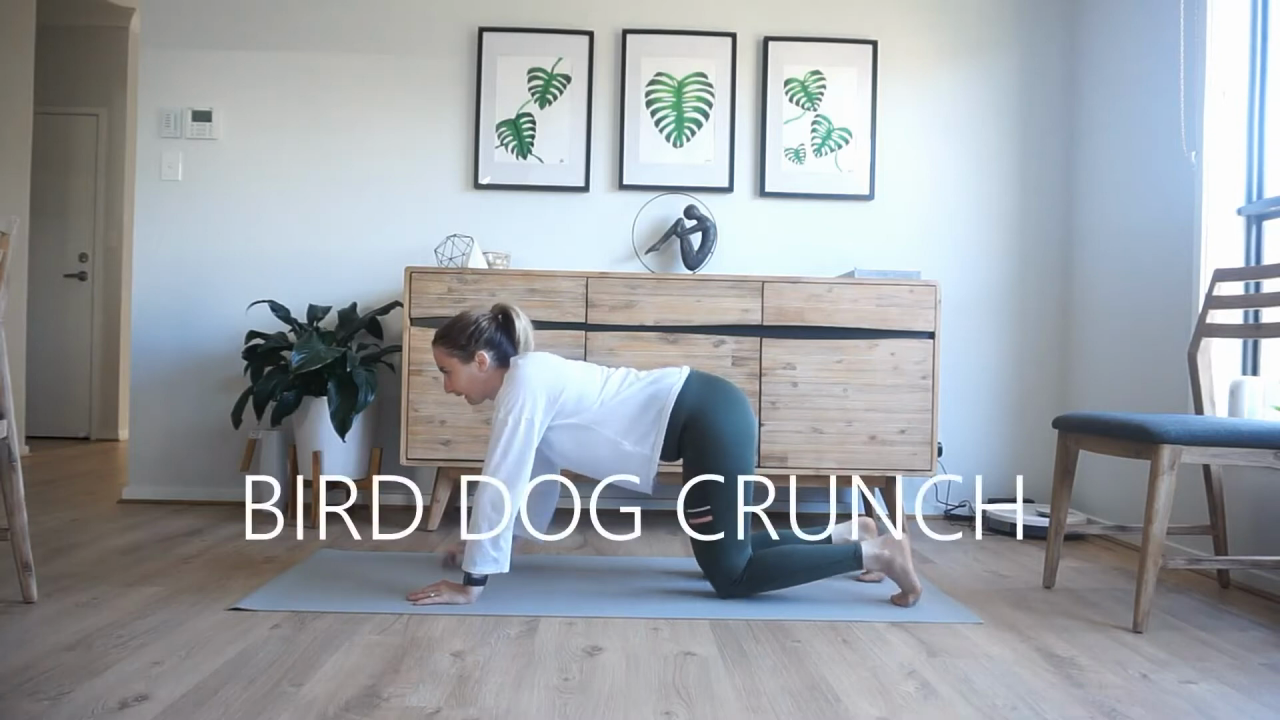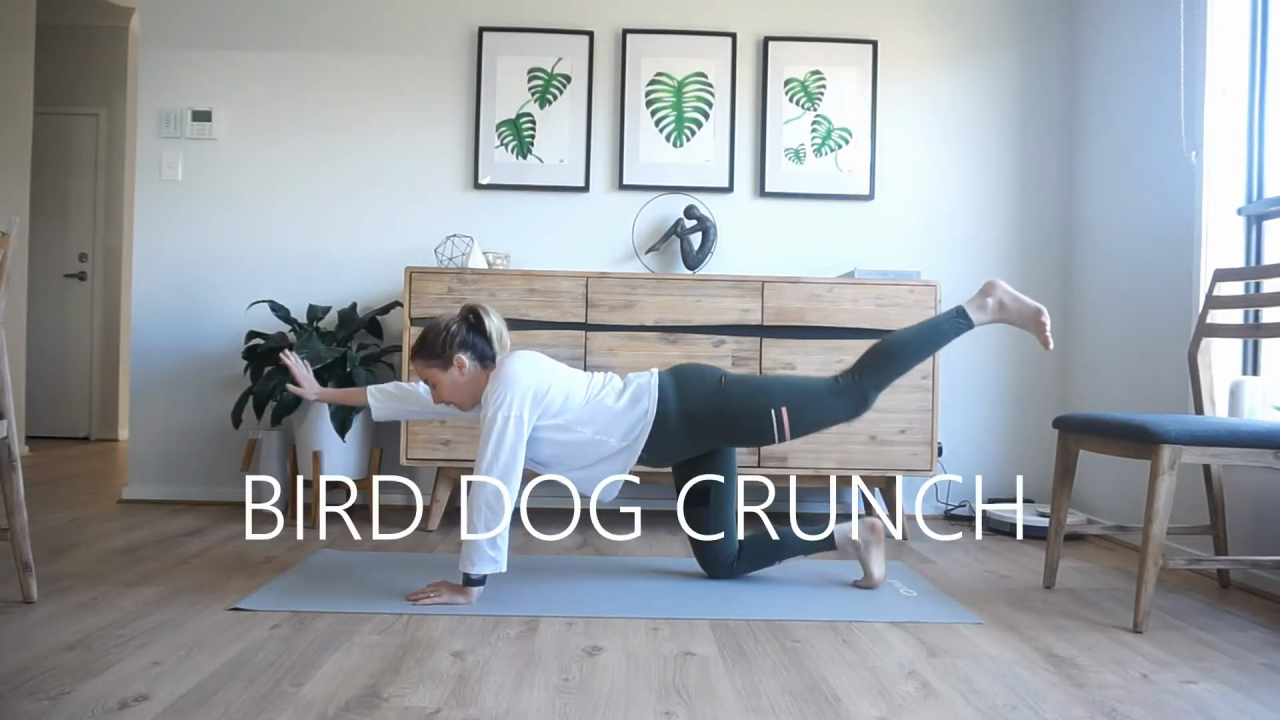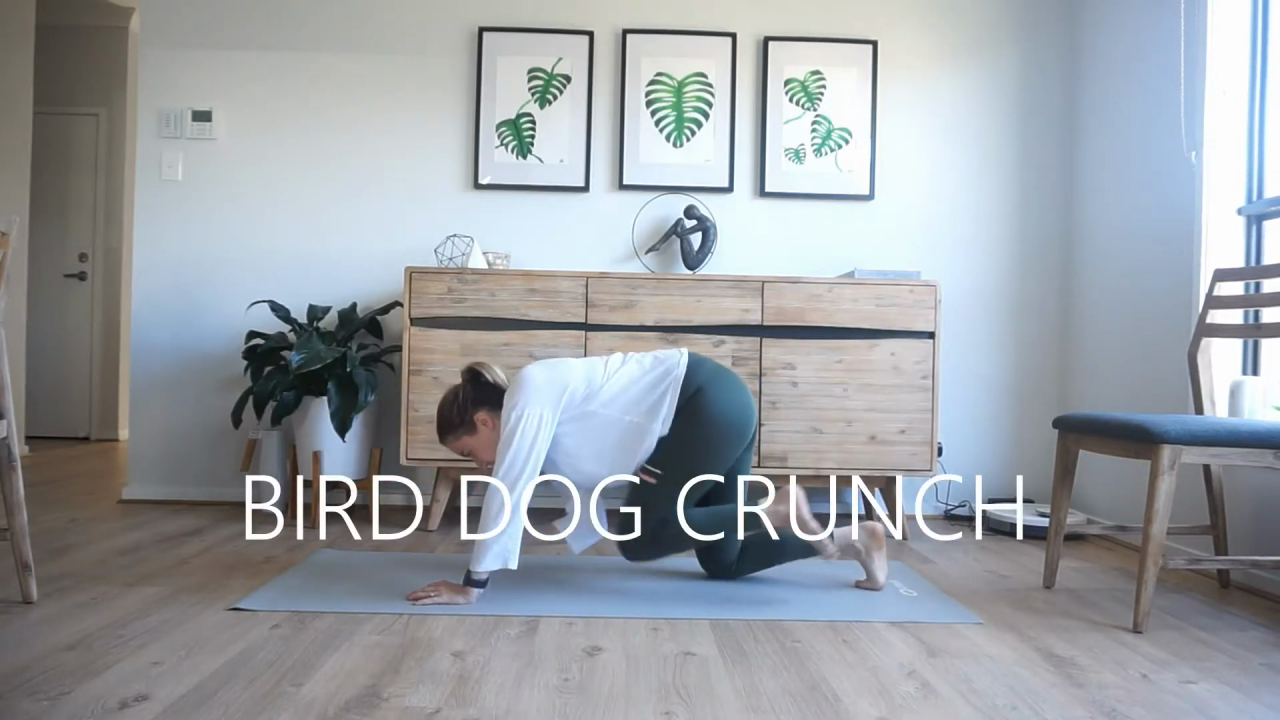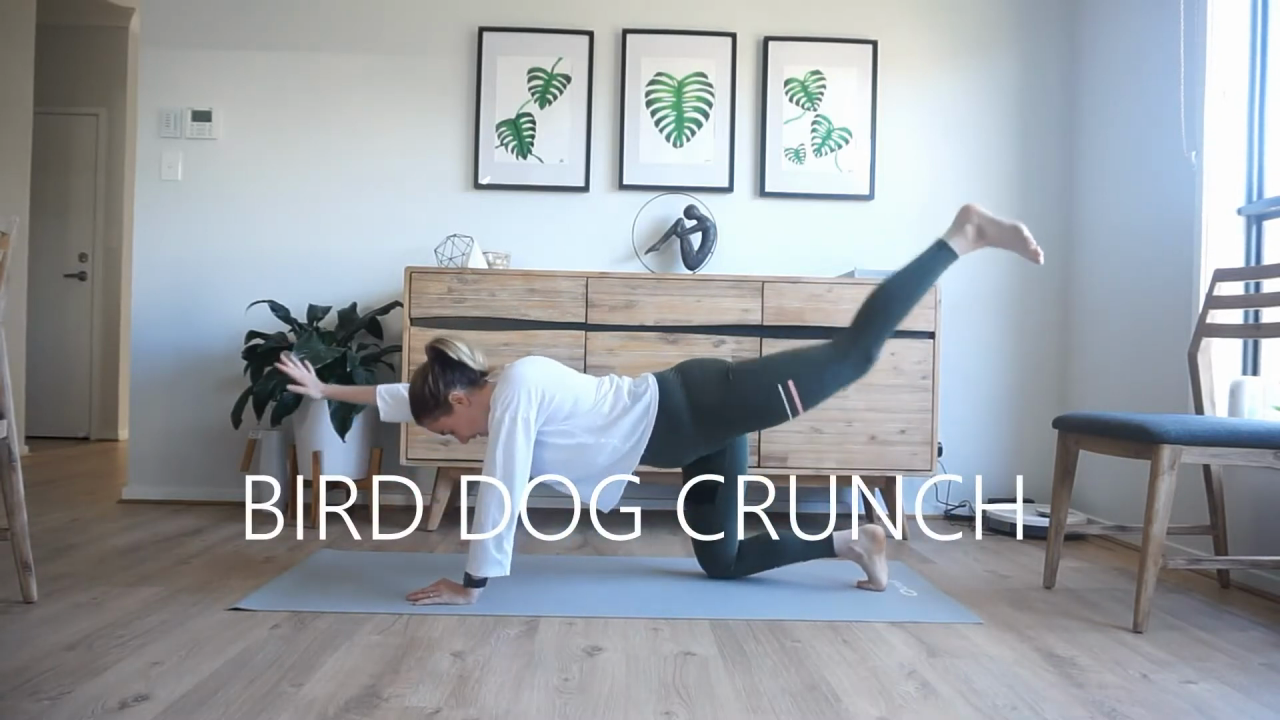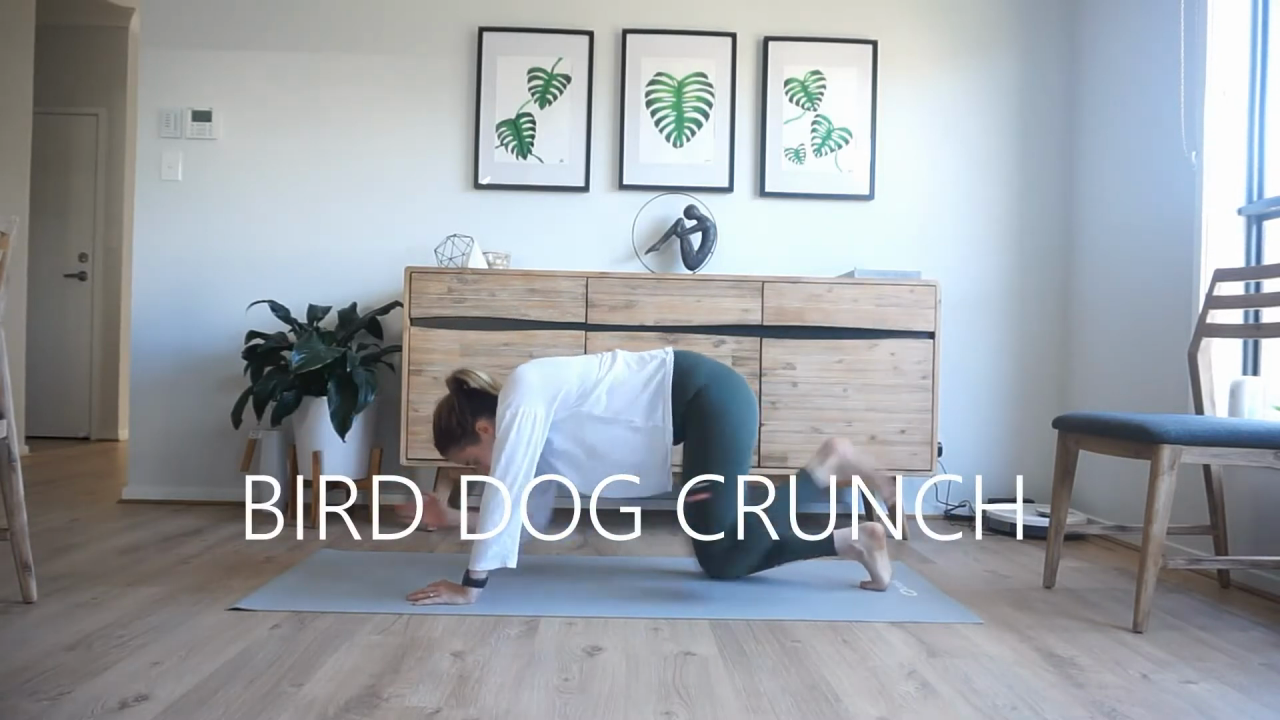
dt=1s
person 1, frame 1
left shoulder: (522, 384)
right shoulder: (531, 379)
left elbow: (499, 486)
right elbow: (535, 476)
left wrist: (470, 583)
right wrist: (477, 547)
left hip: (708, 416)
right hip: (702, 417)
left knee: (730, 575)
right knee: (720, 556)
left ankle: (873, 552)
right ankle: (846, 535)
person 1, frame 2
left shoulder: (508, 385)
right shoulder: (495, 377)
left elbow: (493, 492)
right elbow: (409, 399)
left wrist: (470, 583)
right wrist: (323, 393)
left hip: (691, 410)
right hip: (687, 430)
left knee: (849, 395)
right knee: (723, 561)
left ankle: (984, 305)
right ankle: (850, 534)
person 1, frame 3
left shoulder: (529, 392)
right shoulder: (548, 435)
left elbow: (507, 494)
right elbow: (591, 519)
left wrist: (472, 583)
right wrist: (526, 535)
left hip: (709, 400)
right hip: (718, 407)
left knee: (640, 540)
right knee: (722, 562)
left ankle: (774, 511)
right ankle: (851, 537)
person 1, frame 4
left shoulder: (511, 392)
right shoulder: (506, 388)
left elbow: (501, 500)
right elbow: (411, 400)
left wrist: (470, 585)
right wrist: (327, 390)
left hip: (700, 409)
right hip: (697, 430)
left knee: (856, 349)
right knee: (722, 562)
left ankle: (964, 233)
right ankle: (850, 542)
person 1, frame 5
left shoulder: (522, 396)
right shoulder: (538, 427)
left elbow: (504, 494)
right elbow: (528, 515)
left wrist: (470, 584)
right wrist: (455, 519)
left hip: (708, 396)
right hip: (708, 403)
left knee: (726, 557)
right knee: (722, 561)
left ankle: (826, 465)
right ankle: (854, 539)
